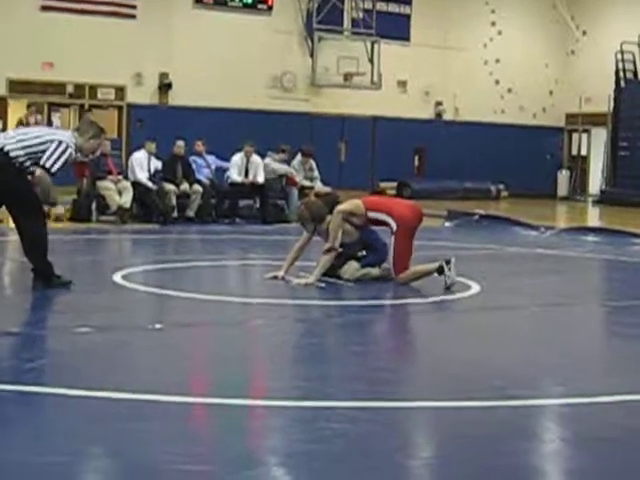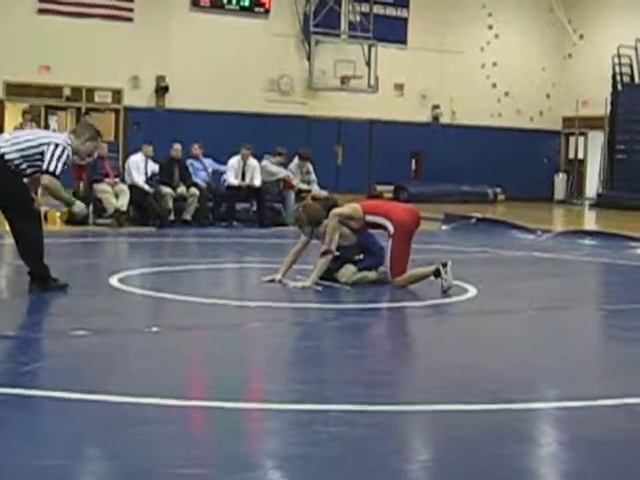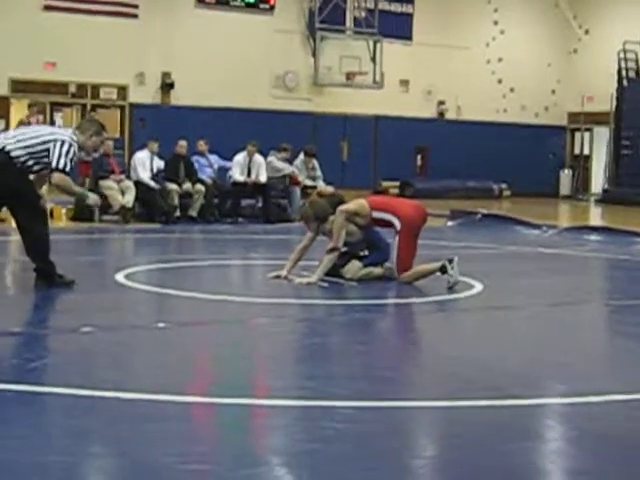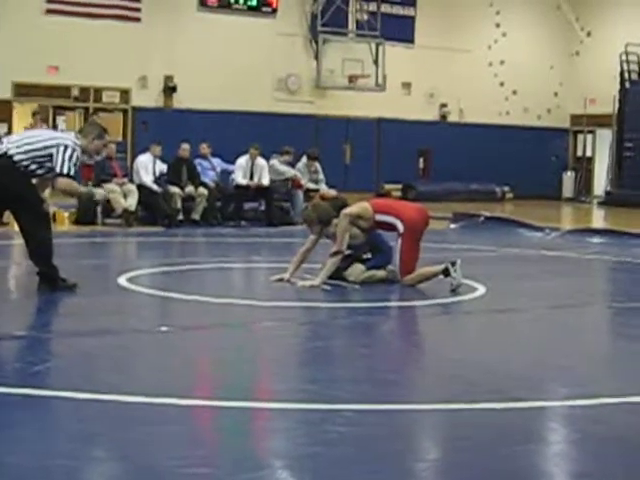
dt=0.2s
person 1, frame 1
left shoulder: (341, 213)
right shoulder: (343, 210)
left elbow: (331, 249)
left wrist: (313, 278)
left hip: (403, 217)
right hip: (411, 209)
left knee: (400, 276)
left ankle: (439, 267)
person 1, frame 2
left shoulder: (335, 218)
left elbow: (327, 253)
left wrist: (309, 281)
left hip: (400, 222)
right hip: (408, 214)
left knee: (397, 280)
left ankle: (437, 270)
person 1, frame 3
left shoulder: (342, 214)
right shoulder: (334, 216)
left elbow: (334, 249)
left wrist: (315, 277)
left hip: (407, 218)
right hip: (415, 209)
left knee: (402, 276)
left ankle: (443, 266)
person 1, frame 4
left shoulder: (346, 216)
right shoulder: (335, 219)
left elbow: (338, 253)
left wrist: (318, 280)
left hip: (410, 221)
right hip: (418, 212)
left knee: (406, 279)
left ankle: (446, 269)
person 2, frame 1
left shoulder: (61, 139)
right shoulder: (66, 144)
left elbow: (36, 170)
right elbow: (41, 174)
left wrist: (34, 199)
right knee: (33, 217)
right ankle: (44, 276)
person 2, frame 2
left shoulder: (57, 141)
right shoulder: (62, 146)
left elbow: (37, 177)
right elbow: (48, 181)
left wrist: (29, 197)
right wrist: (72, 203)
right knee: (29, 220)
right ankle: (40, 279)
person 2, frame 3
left shoulder: (62, 137)
right shoulder: (68, 142)
left elbow: (44, 173)
right elbow: (57, 179)
left wrist: (33, 196)
right wrist: (85, 195)
right knee: (34, 217)
right ankle: (46, 275)
person 2, frame 4
left shoulder: (64, 141)
right shoulder: (71, 147)
right elbow: (63, 184)
left wrist: (37, 200)
right wrist: (92, 192)
right knee: (38, 221)
right ankle: (49, 279)
